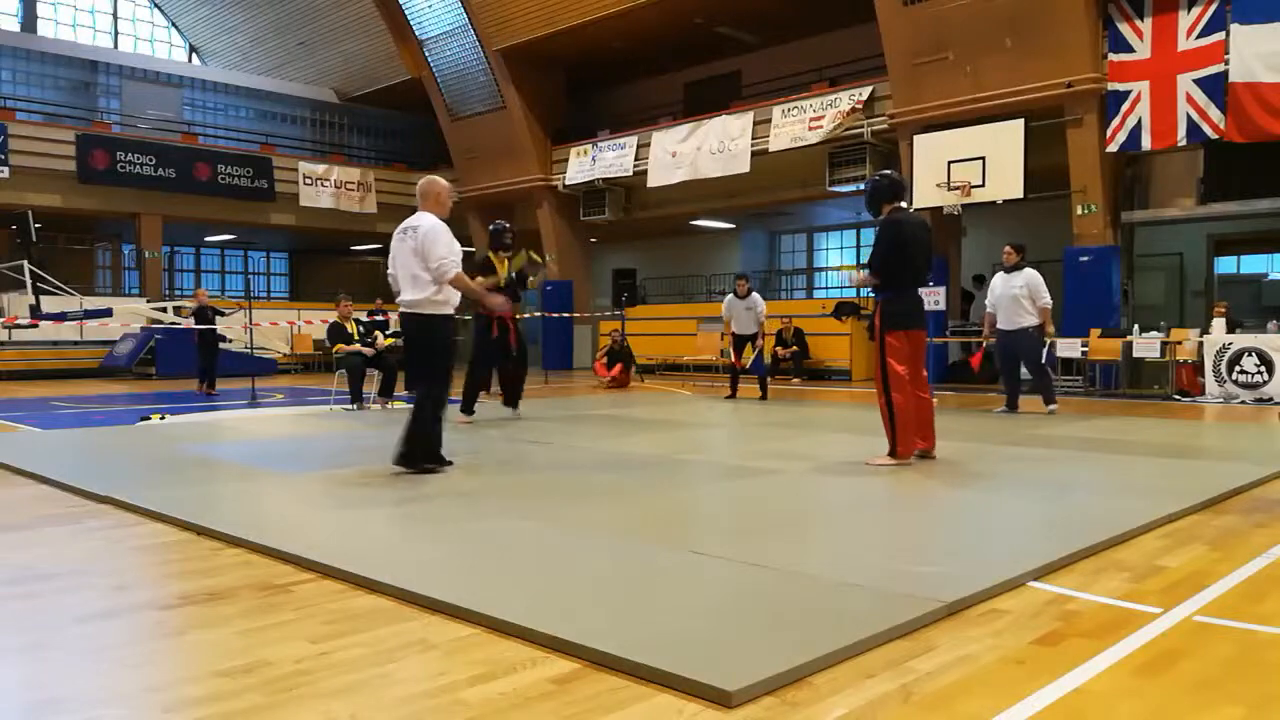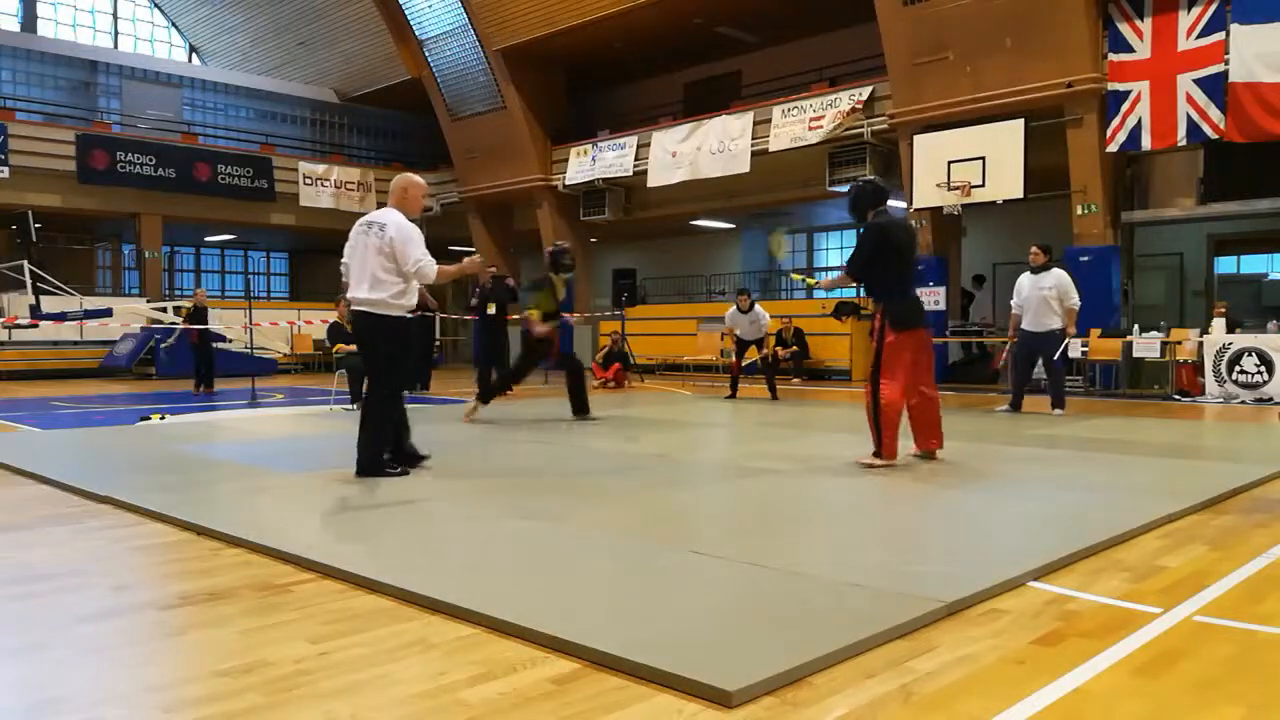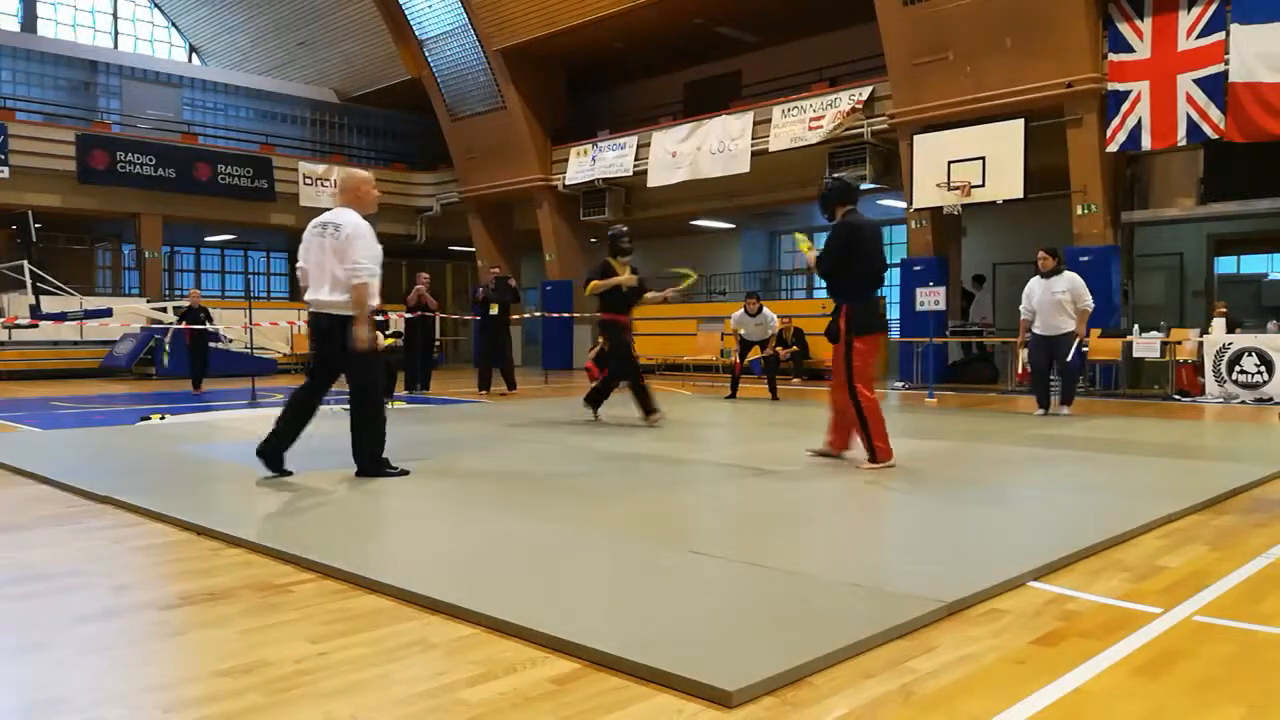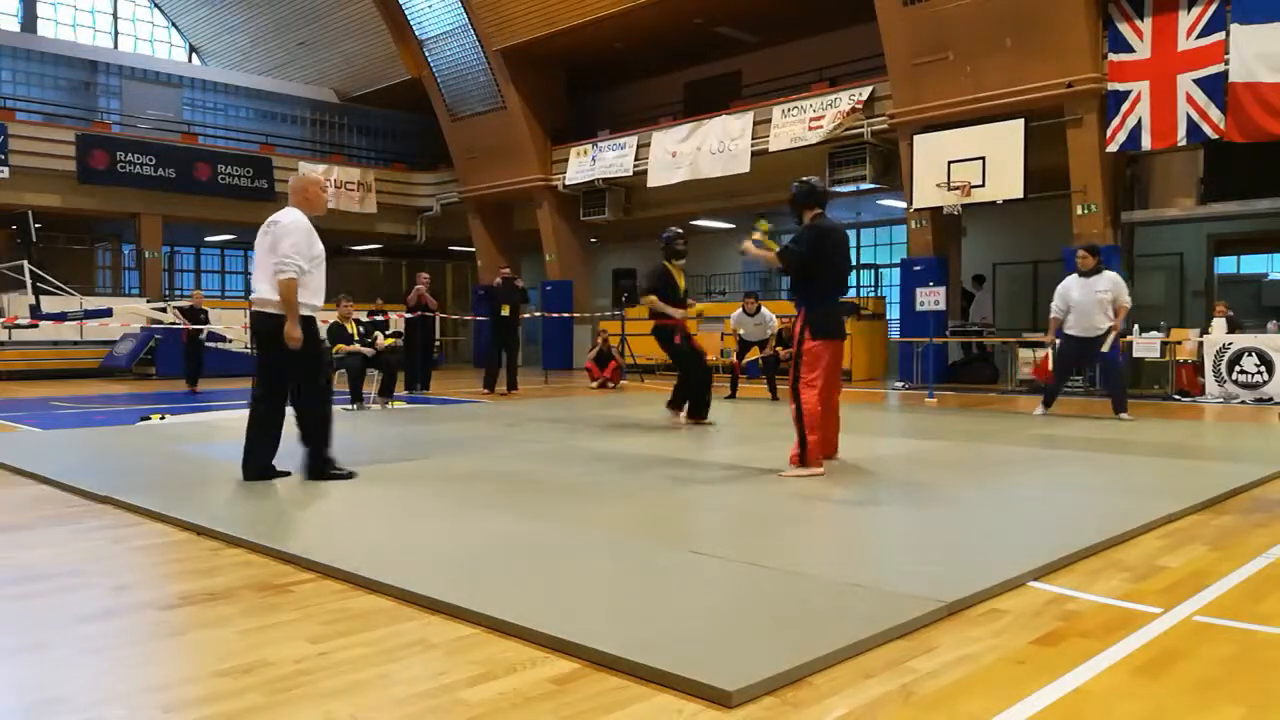
dt=0.4s
person 1, frame 1
left shoulder: (401, 230)
right shoulder: (434, 227)
left elbow: (395, 278)
right elbow: (450, 273)
right wrist: (487, 298)
left hip: (410, 315)
right hip: (434, 317)
left knee: (426, 385)
right knee: (434, 385)
left ankle: (427, 454)
right ankle: (414, 452)
person 1, frame 2
left shoulder: (363, 223)
right shoulder: (403, 228)
left elbow: (347, 270)
right elbow: (426, 272)
left wrist: (353, 303)
right wrist: (462, 269)
left hip: (362, 314)
right hip: (387, 318)
left knee: (387, 385)
right knee: (384, 389)
left ankle: (400, 451)
right ankle: (371, 460)
person 1, frame 3
left shoulder: (316, 224)
right shoulder: (357, 226)
left elbow: (304, 274)
right elbow: (360, 278)
right wrist: (363, 323)
left hip: (321, 316)
right hip: (347, 320)
left knee: (315, 385)
right knee: (368, 390)
left ankle: (273, 449)
right ankle: (372, 461)
person 1, frame 4
left shoulder: (273, 222)
right shoulder: (296, 223)
right elbow: (287, 275)
right wrist: (293, 321)
left hip: (264, 316)
right hip: (289, 320)
left knee: (269, 392)
right knee: (314, 390)
left ankle: (257, 464)
right ankle: (319, 462)
person 2, frame 1
left shoulder: (890, 224)
right shoulder: (920, 223)
left elbow: (878, 272)
left wrist: (861, 280)
left hip: (892, 309)
right hip: (914, 305)
left knee: (893, 381)
right knee: (916, 378)
left ankle: (901, 451)
right ankle: (924, 444)
person 2, frame 2
left shoulder: (875, 229)
right shoulder: (903, 226)
left elbow: (856, 272)
left wrist: (829, 283)
left hip: (892, 313)
right hip: (912, 308)
left knee: (883, 382)
right knee: (920, 381)
left ankle: (885, 451)
right ankle: (929, 444)
person 2, frame 3
left shoulder: (844, 227)
right shoulder: (870, 227)
left elbow: (826, 268)
left wrist: (813, 259)
right wrist: (824, 259)
left hip: (853, 313)
right hip: (868, 310)
left knee: (855, 384)
right knee: (841, 381)
left ankle: (880, 453)
right ankle: (837, 442)
person 2, frame 4
left shoulder: (814, 230)
right shoulder: (836, 231)
left elbow: (783, 260)
left wrist: (751, 250)
left hip: (814, 318)
right hip: (831, 315)
left knee: (804, 386)
right knee: (826, 386)
left ankle: (808, 459)
right ankle: (826, 446)
person 3, frame 1
left shoulder: (513, 265)
right shoulder: (484, 263)
left elbow: (530, 283)
right elbow: (476, 284)
right wrist: (495, 278)
left hip: (508, 321)
right hip: (488, 321)
left knee: (520, 360)
right knee: (480, 365)
left ankle: (511, 402)
right ankle: (466, 410)
person 3, frame 2
left shoulder: (562, 283)
right shoulder: (543, 283)
right elbow: (531, 309)
left wrist: (563, 317)
right wrist: (537, 326)
left hip: (552, 335)
right hip: (536, 336)
left knee: (575, 368)
right knee: (518, 372)
left ankle: (581, 411)
right ankle: (479, 402)
person 3, frame 3
left shoulder: (632, 271)
right shoulder: (604, 267)
left elbow: (642, 297)
right elbow: (590, 288)
left wrist: (662, 296)
right wrist: (615, 280)
left hip: (623, 324)
right hip: (610, 324)
left knee: (615, 369)
right knee: (630, 366)
left ankle: (592, 401)
right ankle: (649, 412)
person 3, frame 4
left shoulder: (680, 273)
right shoulder: (658, 272)
right elbow: (646, 298)
left wrist: (693, 306)
right wrist: (671, 311)
left hip: (681, 328)
right hip: (665, 329)
left knee: (703, 369)
right knee: (689, 367)
left ankle: (697, 415)
right ankle: (675, 408)
person 4, frame 1
left shoulder: (1030, 275)
right shoulder: (997, 278)
left elbow: (1044, 302)
right elbow: (991, 306)
left wrist: (1048, 325)
right wrist: (987, 328)
left hip: (1029, 330)
right hip: (1004, 331)
left knee: (1036, 367)
right knee: (1007, 370)
left ankle: (1051, 401)
right ankle: (1011, 404)
person 4, frame 2
left shoulder: (1059, 276)
right shoulder: (1023, 278)
left elbow: (1072, 303)
right elbow: (1017, 307)
left wrist: (1071, 325)
right wrist: (1011, 329)
left hip: (1052, 332)
right hip: (1027, 332)
left knee: (1055, 370)
right knee: (1020, 368)
left ankle: (1058, 406)
right ankle: (1014, 404)
person 4, frame 3
left shoulder: (1071, 279)
right shoulder: (1032, 284)
left elbow: (1085, 304)
right elbow: (1026, 312)
left wrist: (1081, 326)
right wrist: (1021, 335)
left hip: (1067, 334)
right hip: (1039, 336)
left knee: (1069, 370)
right knee: (1038, 372)
left ankle: (1065, 404)
right ankle: (1043, 406)
person 4, frame 4
left shoulder: (1111, 278)
right shoulder: (1069, 283)
left elbow: (1124, 301)
right elbow: (1058, 310)
left wrist: (1119, 320)
right wrist: (1051, 334)
left hip: (1103, 335)
right hip: (1073, 336)
left knee: (1114, 371)
right knee: (1060, 372)
left ankle: (1121, 410)
right ankle: (1045, 405)
